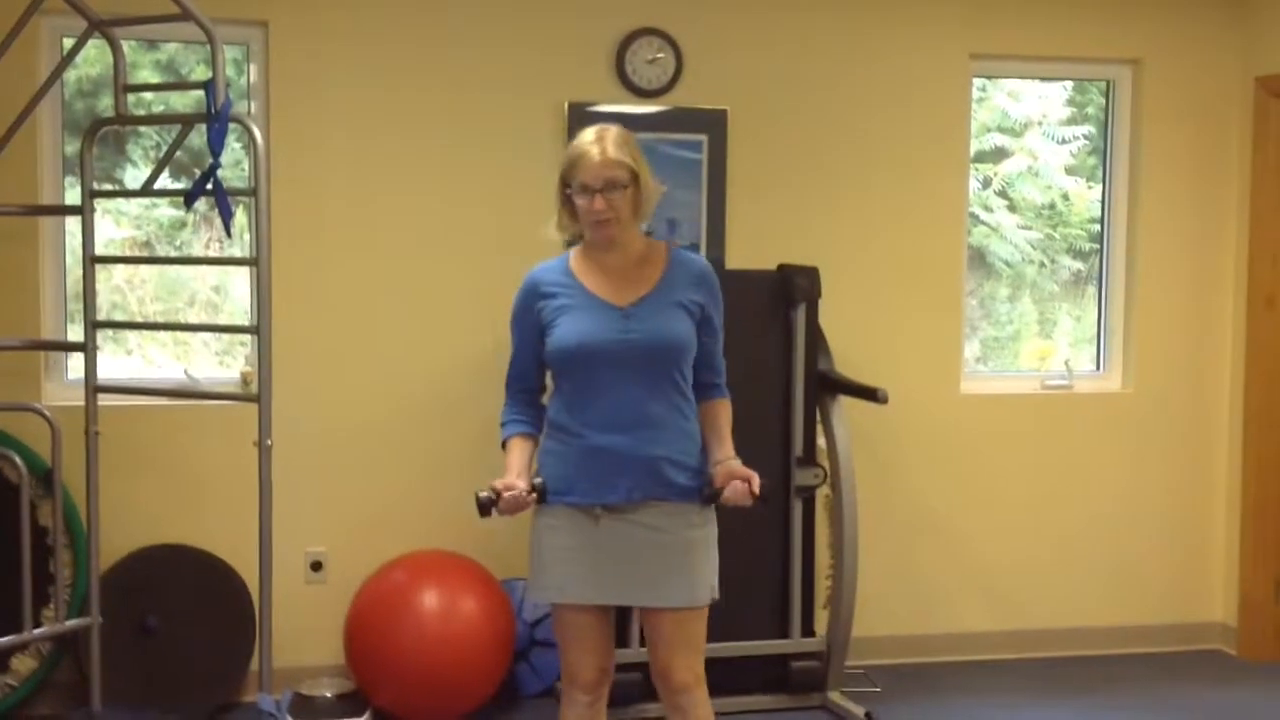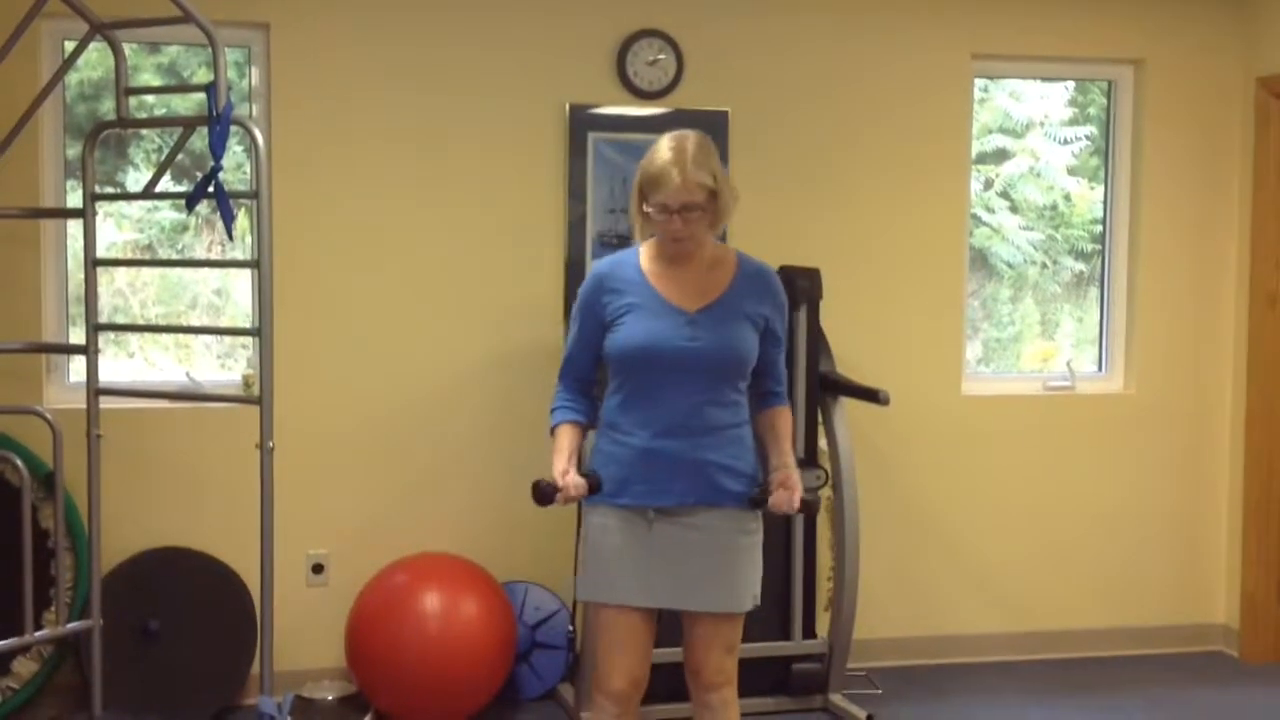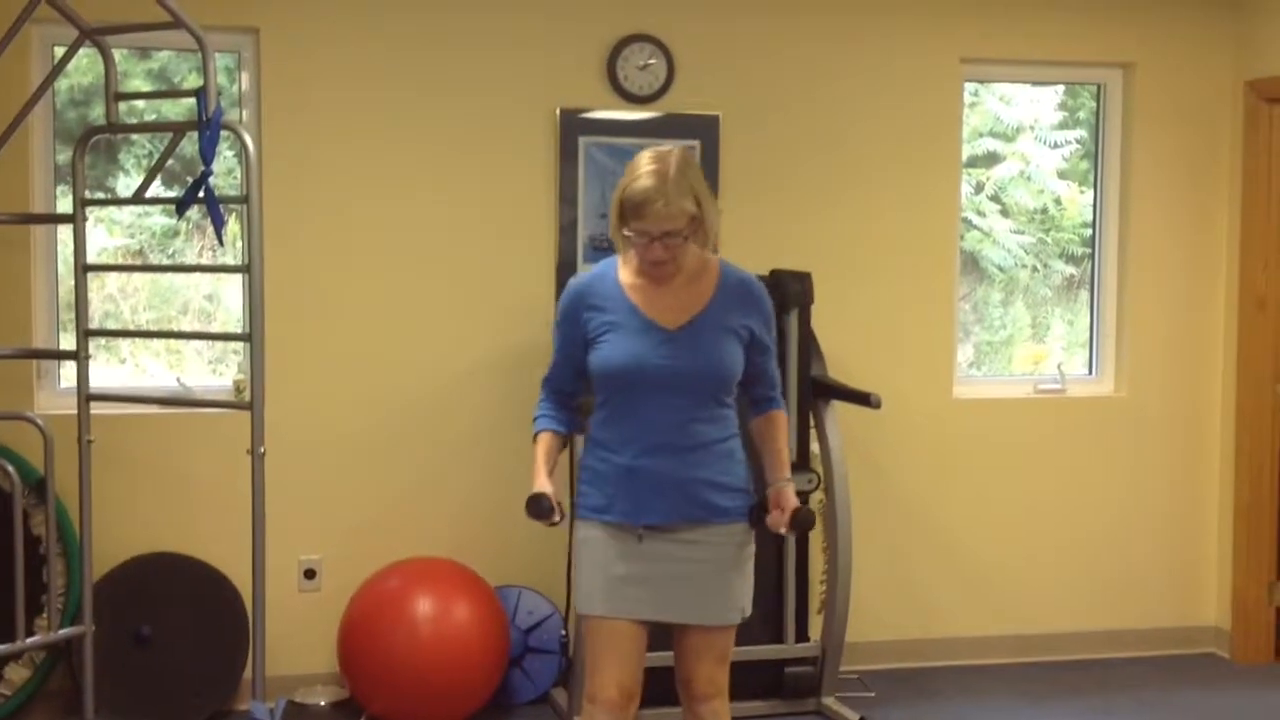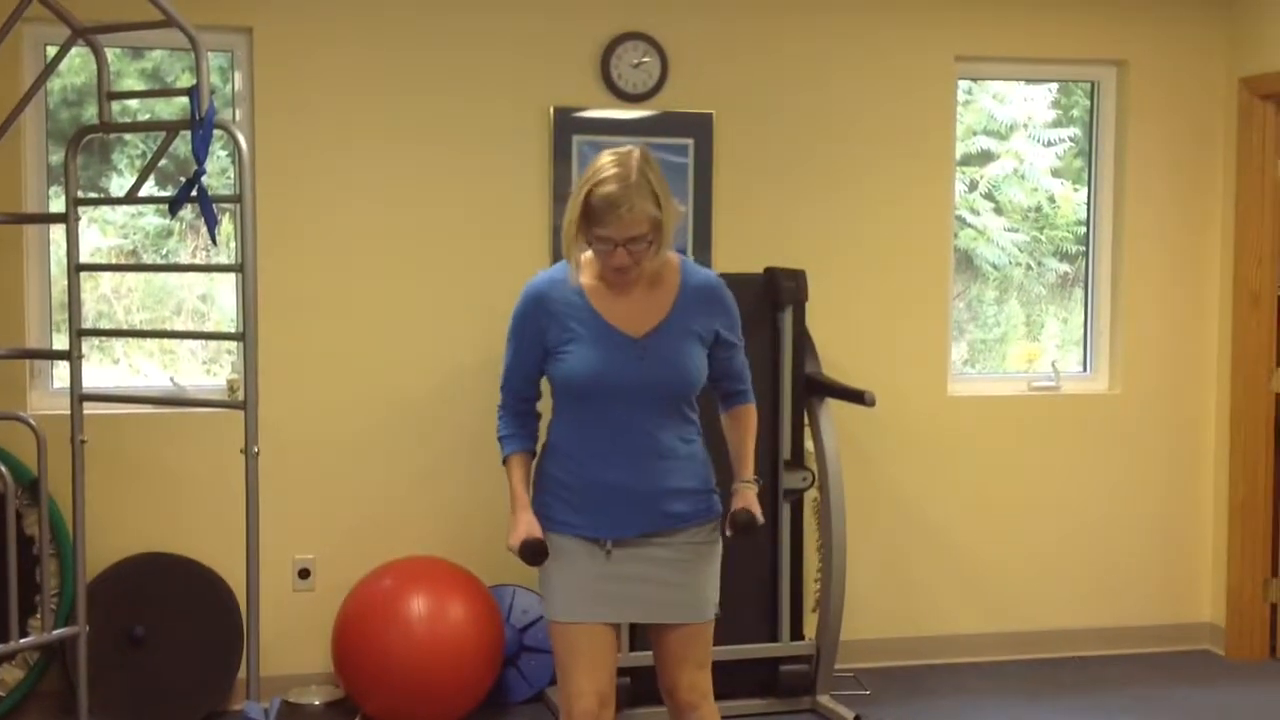
dt=0.5s
person 1, frame 1
left shoulder: (692, 277)
right shoulder: (543, 287)
left elbow: (709, 385)
right elbow: (522, 397)
left wrist: (724, 458)
right wrist: (517, 472)
left hip: (673, 502)
right hip: (574, 504)
person 1, frame 2
left shoulder: (758, 286)
right shoulder: (608, 281)
left elbow: (770, 392)
right elbow: (575, 386)
left wrist: (782, 465)
right wrist: (564, 460)
left hip: (721, 505)
right hip: (623, 504)
person 1, frame 3
left shoulder: (743, 295)
right shoulder: (589, 293)
left elbow: (764, 397)
right elbow: (559, 397)
left wrist: (780, 479)
right wrist: (543, 472)
left hip: (713, 520)
right hip: (612, 521)
person 1, frame 4
left shoulder: (705, 294)
right shoulder: (546, 299)
left elbow: (736, 391)
right elbow: (516, 407)
left wrist: (745, 482)
right wrist: (521, 505)
left hip: (681, 526)
right hip: (579, 530)
